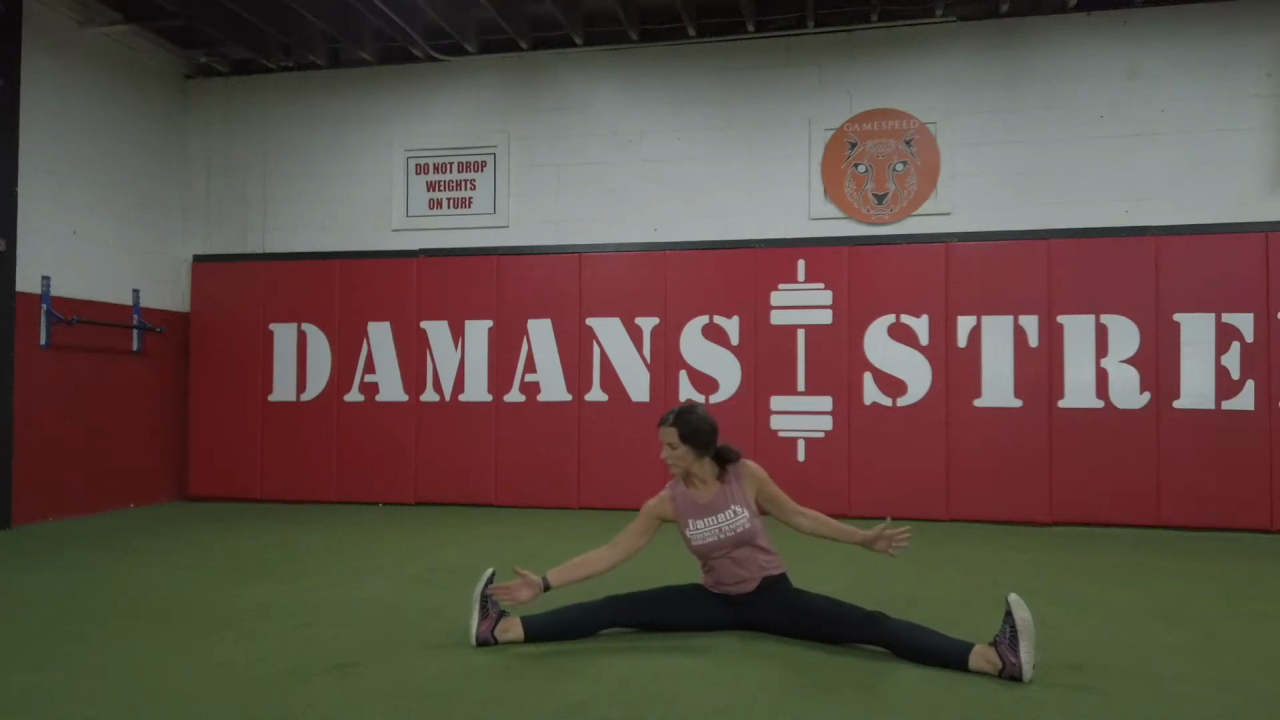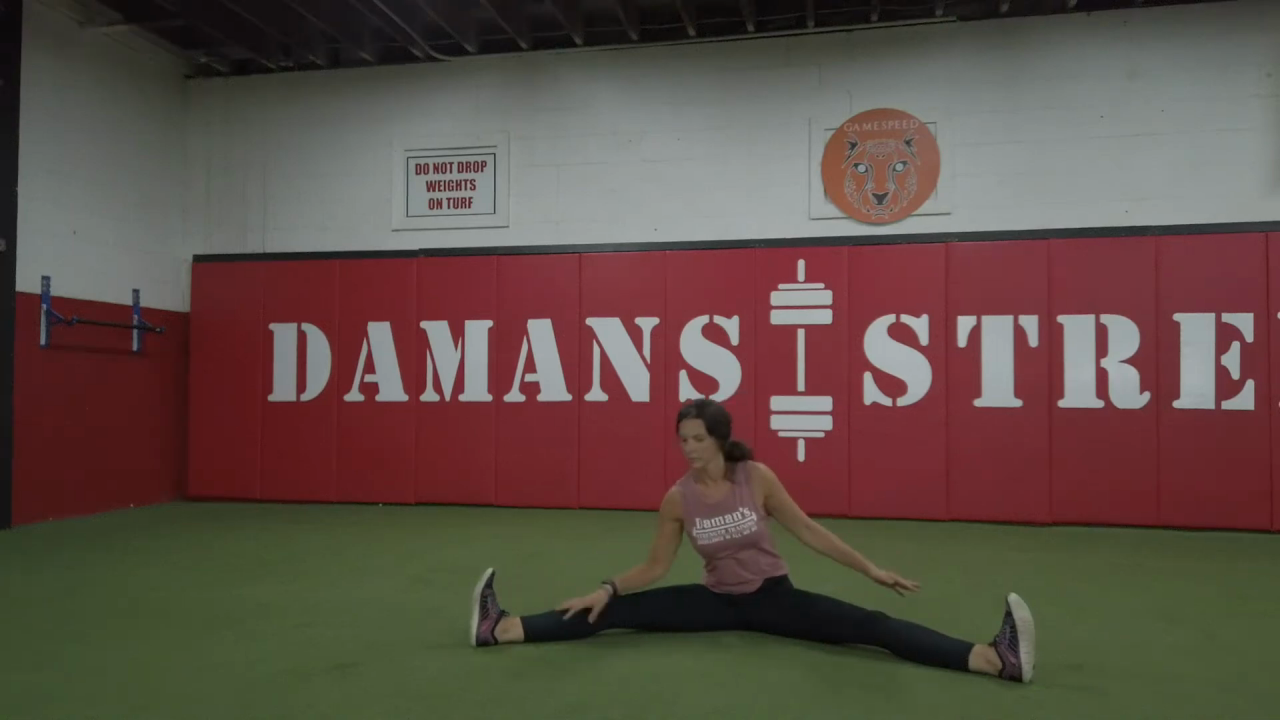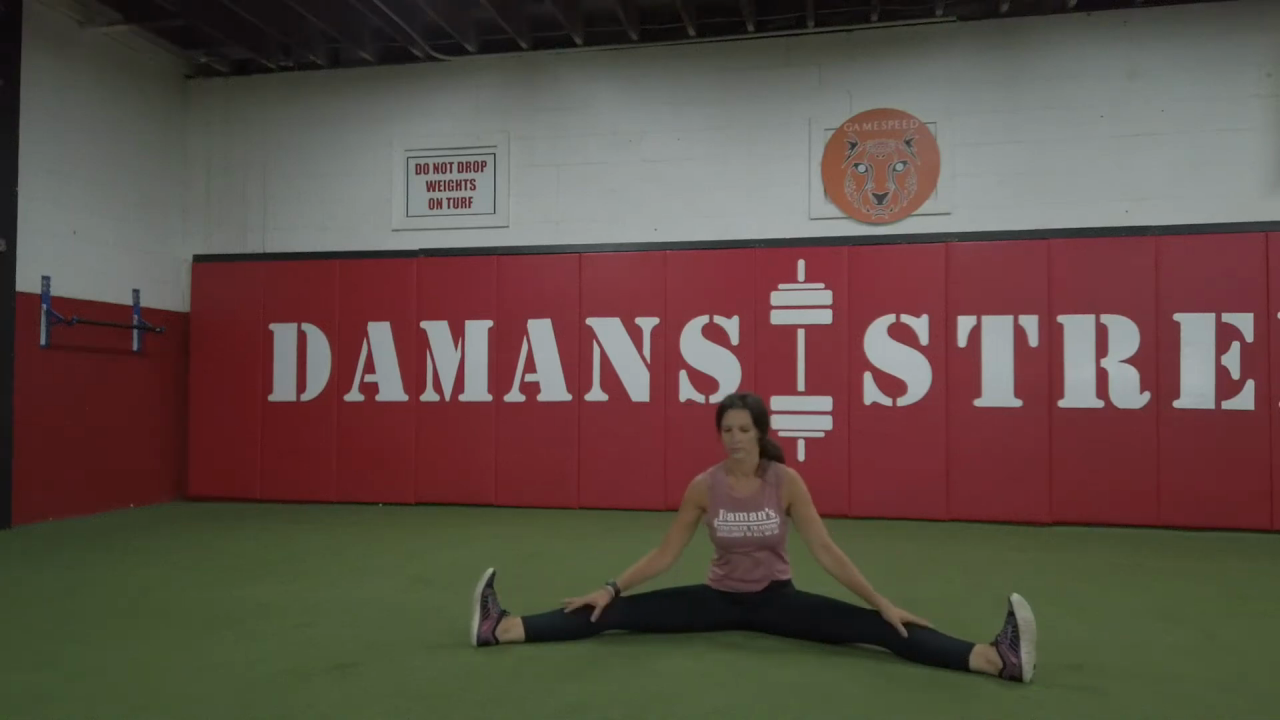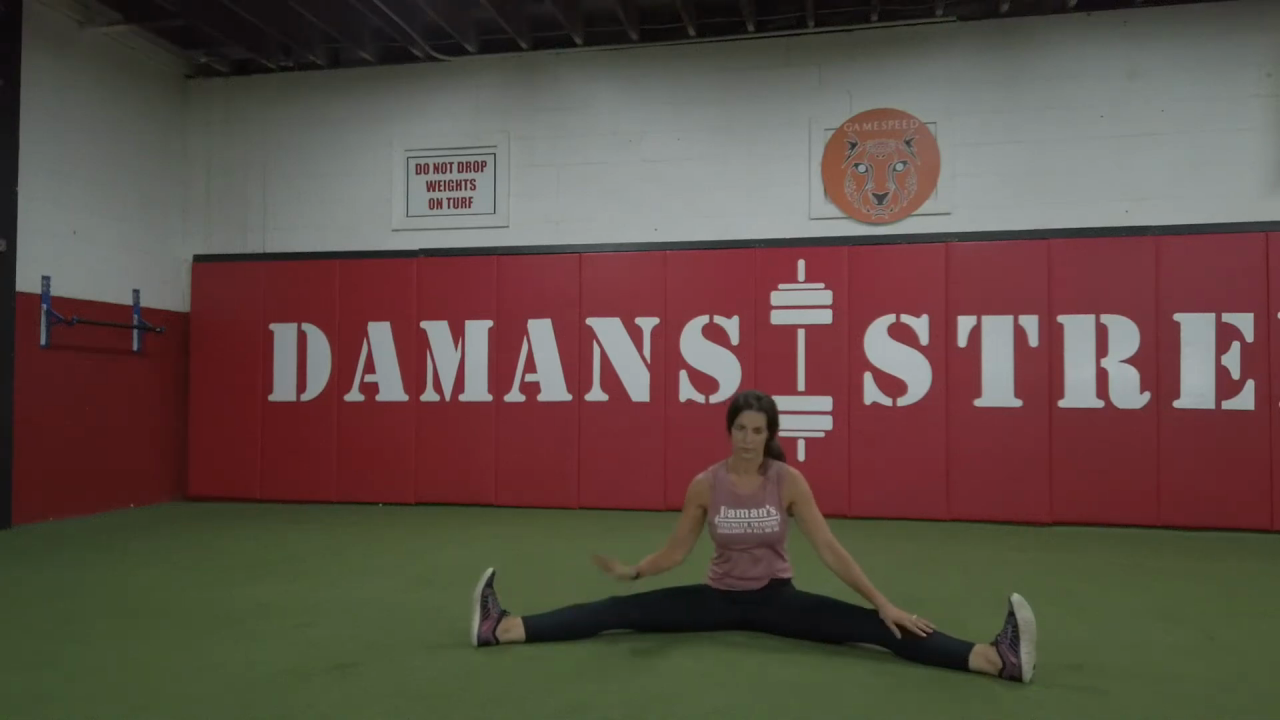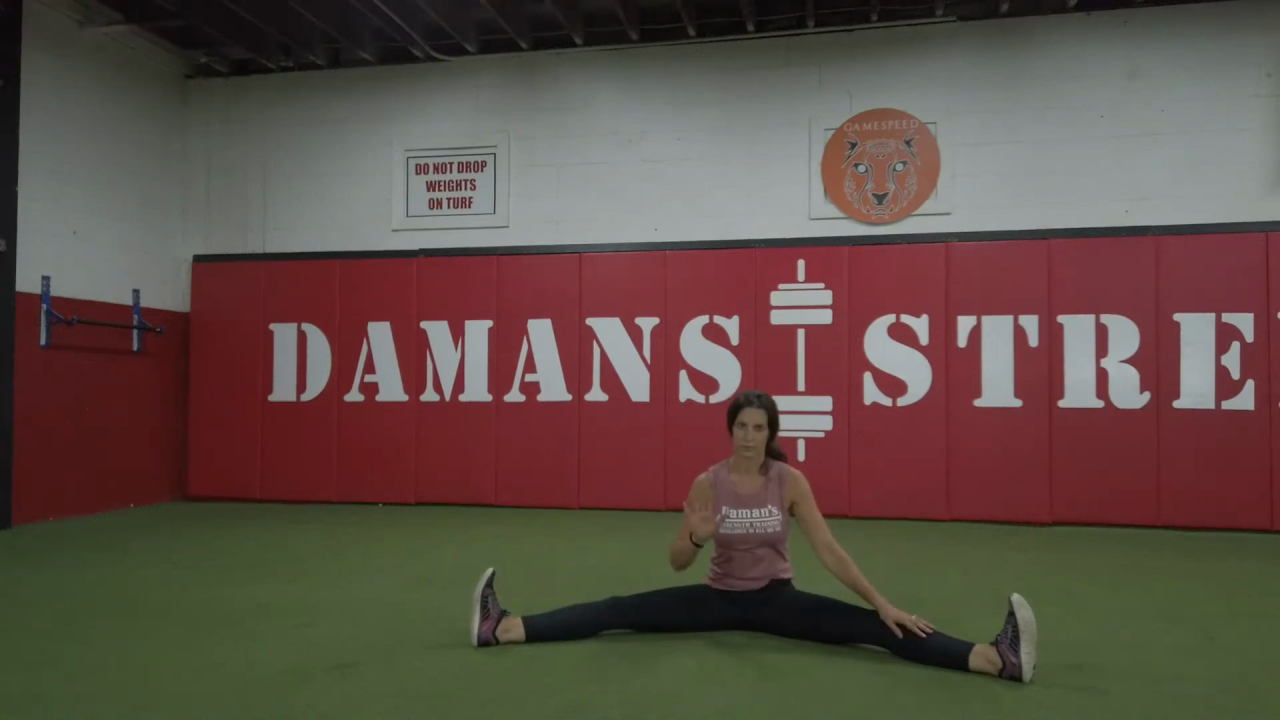
dt=0.4s
person 1, frame 1
left shoulder: (747, 474)
right shoulder: (666, 501)
left elbow: (796, 515)
right elbow: (609, 553)
left wrist: (863, 538)
right wrist: (542, 583)
left hip: (771, 594)
right hip: (716, 600)
left knee: (868, 625)
right knee: (615, 611)
left ankle: (997, 658)
right ankle: (500, 626)
person 1, frame 2
left shoulder: (757, 478)
right shoulder: (677, 497)
left elbow: (809, 531)
right elbow: (654, 566)
left wrist: (870, 568)
right wrist: (606, 589)
left hip: (772, 596)
right hip: (716, 600)
left knee: (870, 625)
right knee: (613, 614)
left ankle: (997, 658)
right ankle: (501, 628)
person 1, frame 3
left shoulder: (786, 482)
right shoulder: (703, 486)
left elbow: (826, 551)
right elbow: (665, 552)
left wrist: (884, 603)
right wrist: (610, 589)
left hip: (776, 599)
right hip: (720, 598)
left knee: (872, 628)
right knee: (618, 615)
left ankle: (998, 659)
right ankle: (501, 627)
person 1, frame 4
left shoulder: (789, 481)
right shoulder: (704, 484)
left elbow: (830, 549)
right elbow: (676, 552)
left wrist: (885, 603)
right wrist: (631, 569)
left hip: (775, 597)
right hip: (719, 597)
left knee: (870, 627)
right knee: (620, 612)
left ankle: (997, 659)
right ankle: (501, 628)
person 1, frame 5
left shoulder: (790, 481)
right shoulder: (707, 483)
left elbow: (829, 550)
right elbow: (678, 562)
left wrist: (883, 603)
right wrist: (697, 537)
left hip: (775, 598)
right hip: (719, 596)
left knee: (869, 627)
right knee: (621, 611)
left ankle: (998, 658)
right ankle: (501, 626)
